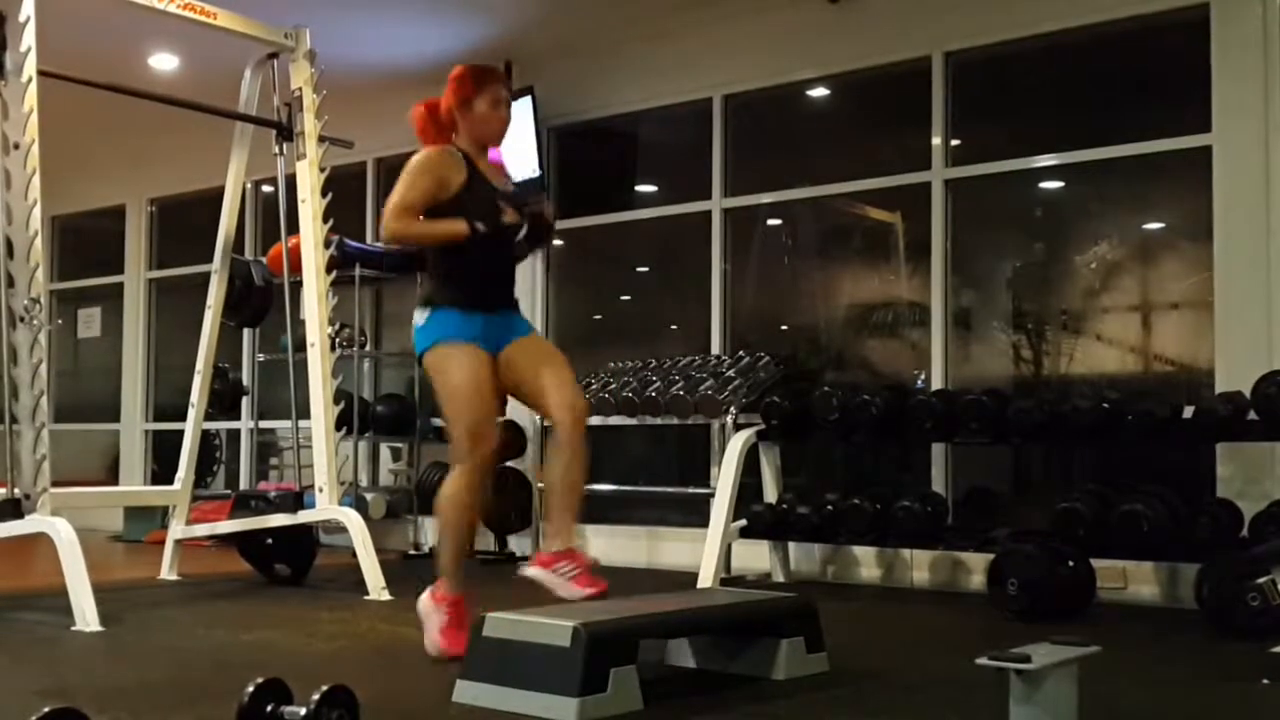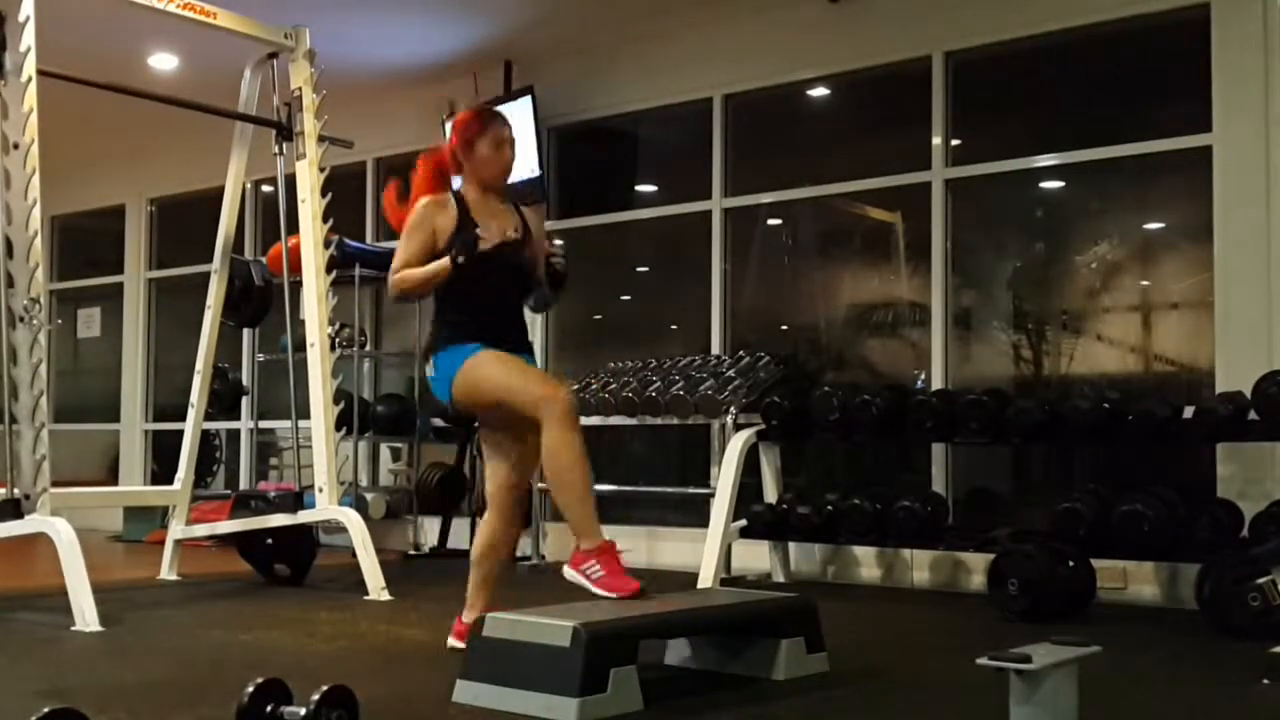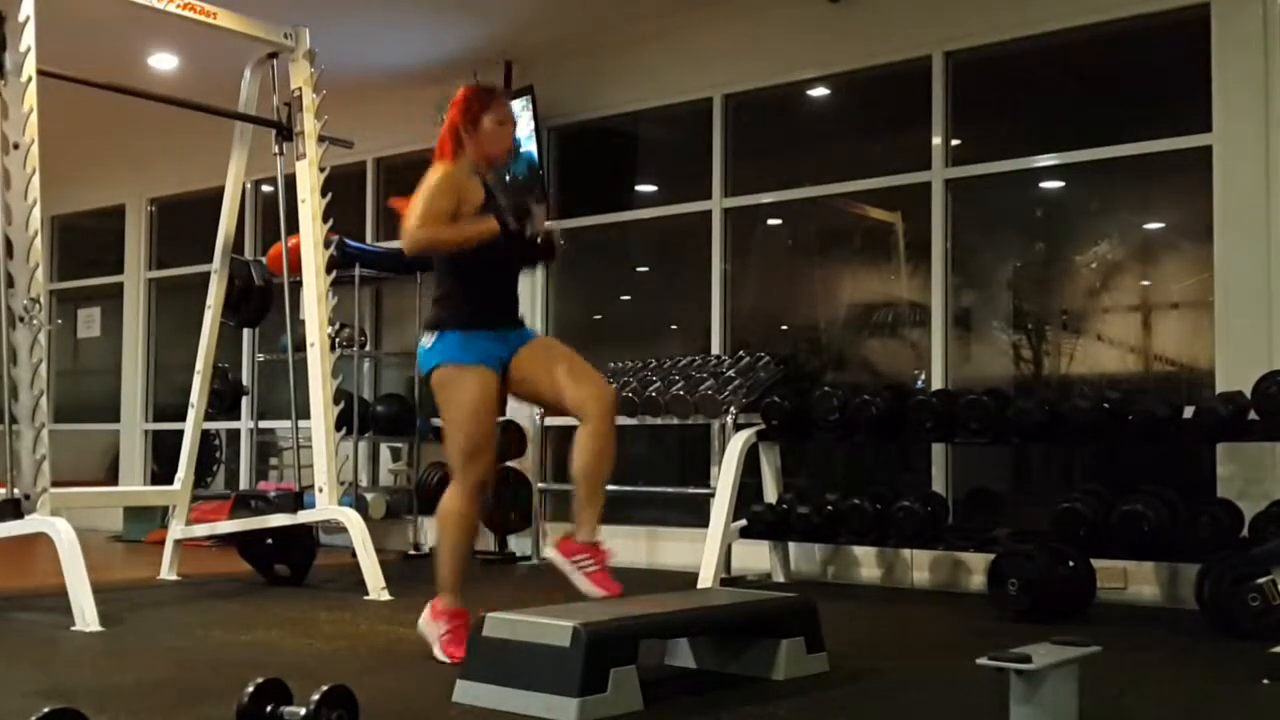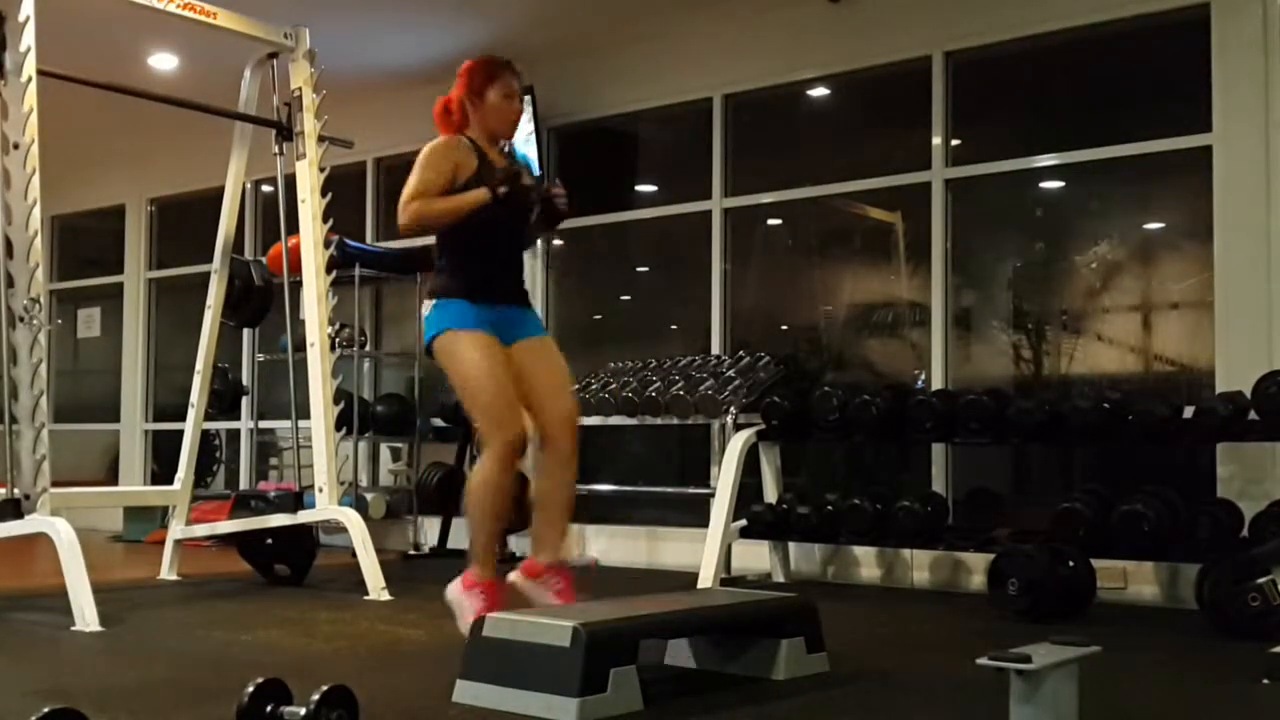
dt=0.5s
person 1, frame 1
left shoulder: (498, 179)
right shoulder: (434, 163)
right elbow: (391, 225)
left wrist: (535, 234)
right wrist: (472, 228)
left hip: (503, 320)
right hip: (451, 321)
left knee: (570, 408)
right knee: (477, 456)
left ankle: (557, 552)
right ankle: (446, 593)
person 1, frame 2
left shoulder: (526, 218)
right shoulder: (435, 209)
left elbow: (534, 292)
right elbow: (398, 283)
left wrist: (550, 275)
right wrist: (455, 260)
left hip: (514, 353)
right hip: (460, 354)
left knee: (507, 500)
right knee: (558, 403)
left ankle: (472, 623)
right ankle: (591, 551)
person 1, frame 3
left shoulder: (503, 192)
right shoulder: (452, 176)
right elbow: (414, 238)
left wrist: (532, 249)
right wrist: (498, 226)
left hip: (509, 334)
right hip: (460, 339)
left knee: (599, 401)
right knee: (473, 475)
left ankle: (582, 544)
right ankle: (447, 609)
person 1, frame 4
left shoulder: (512, 166)
right shoulder: (448, 150)
right elbow: (408, 217)
left wrist: (548, 214)
right wrist: (487, 194)
left hip: (514, 310)
right hip: (459, 310)
left knee: (564, 425)
right knee: (506, 438)
left ankle: (546, 562)
right ankle: (479, 578)
